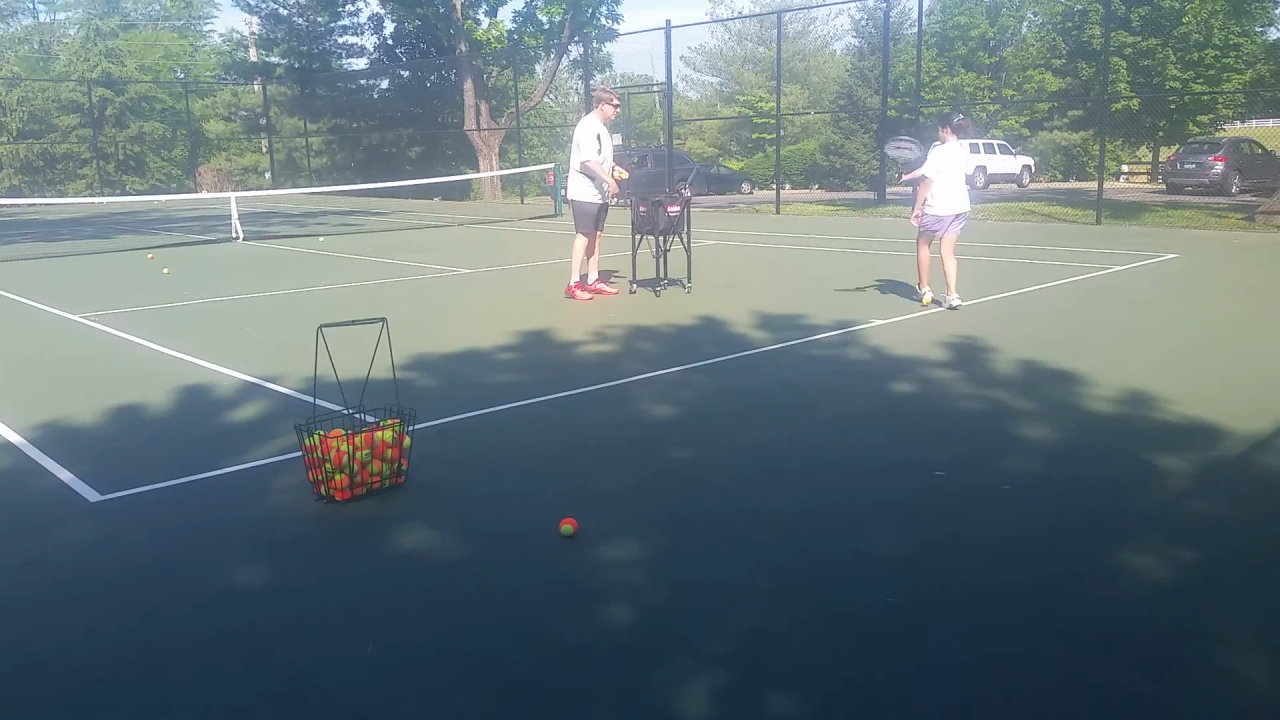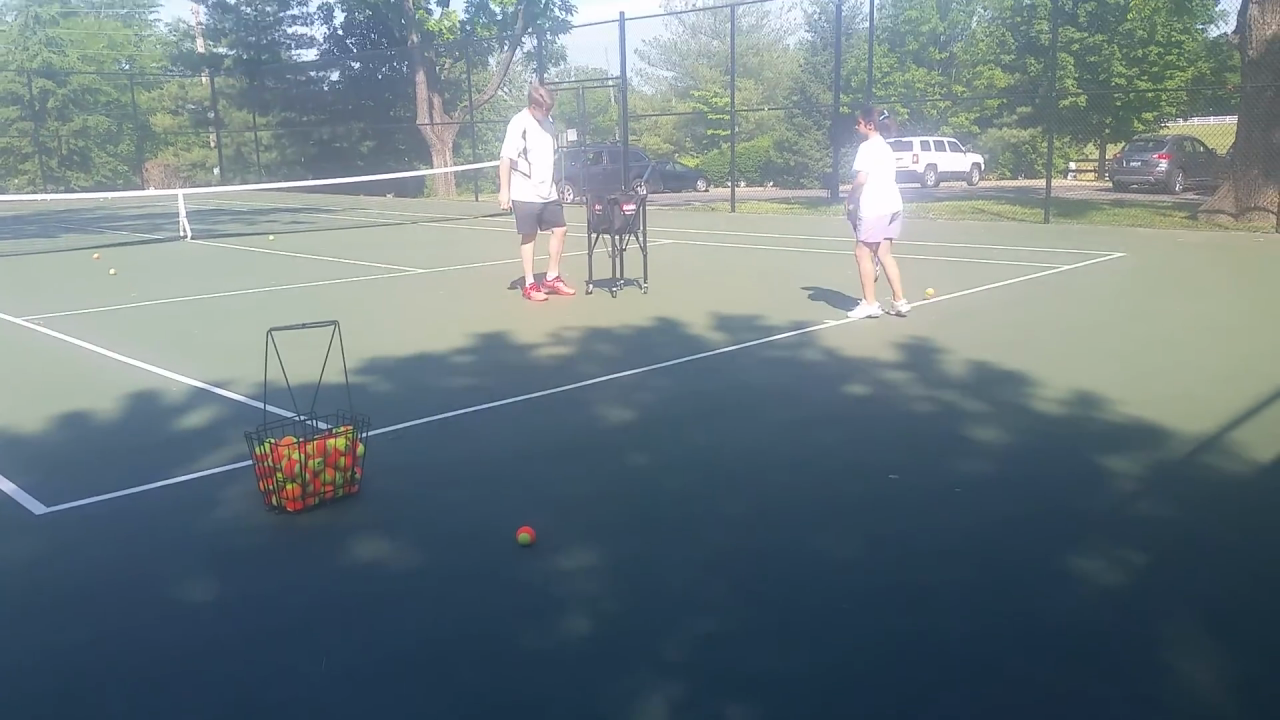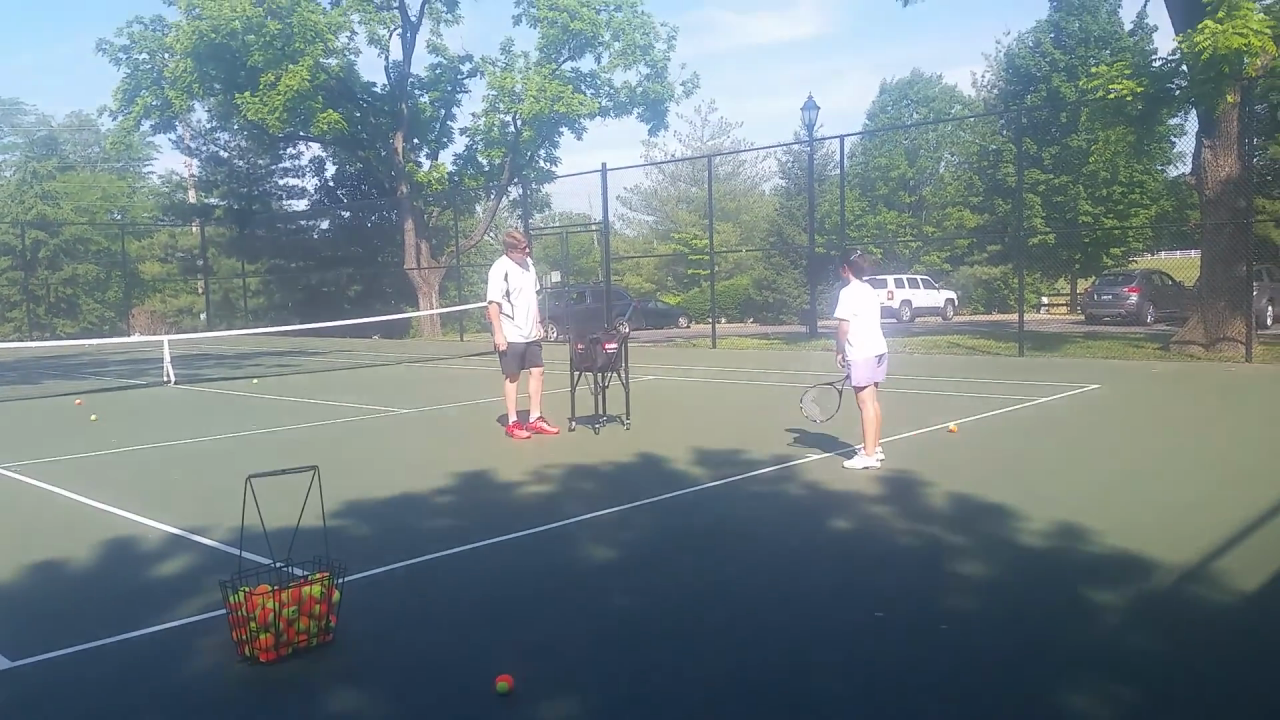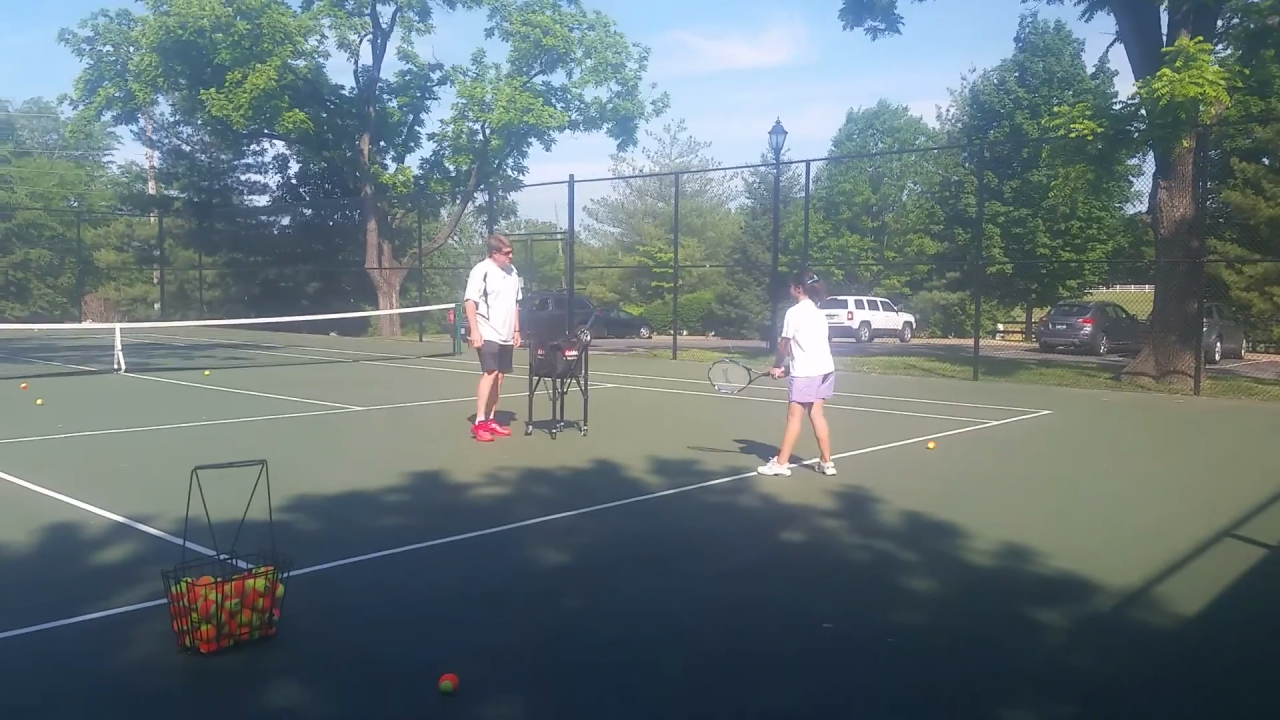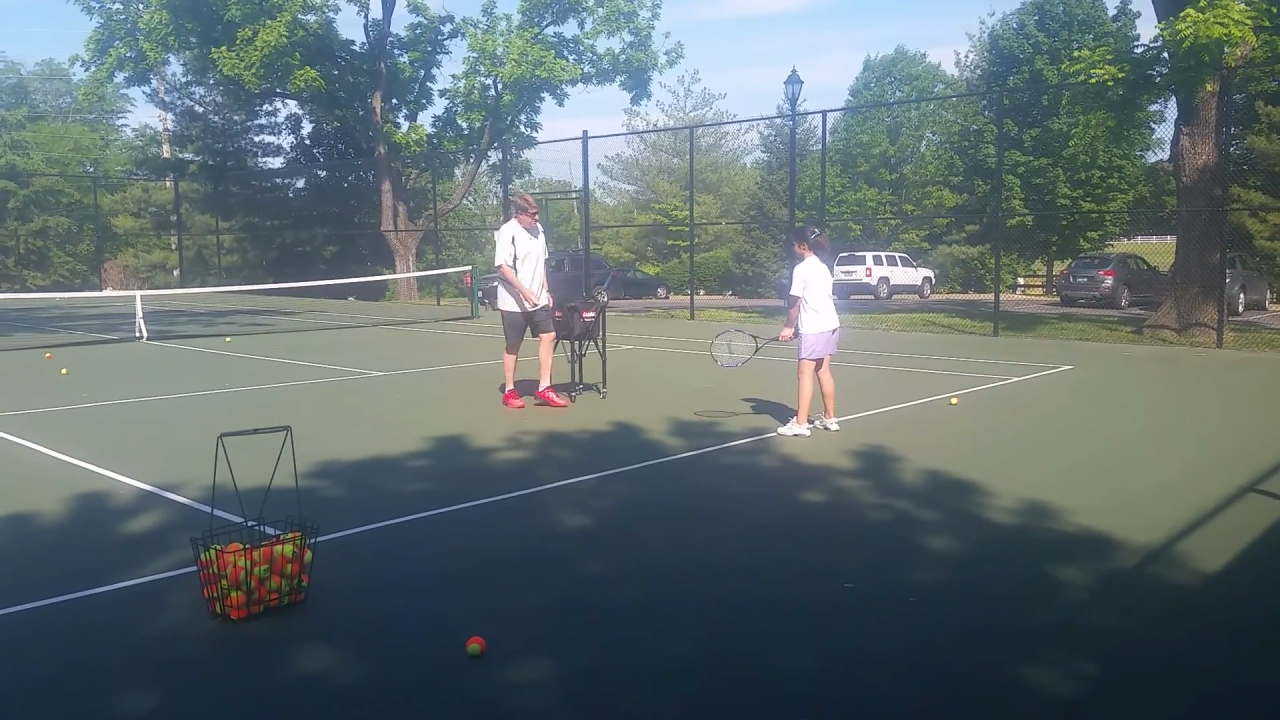
dt=1s
person 1, frame 1
left shoulder: (601, 127)
right shoulder: (588, 126)
right elbow: (588, 161)
left wrist: (614, 168)
right wrist: (610, 181)
left hip: (598, 192)
right hip: (584, 192)
left knee: (596, 235)
right knee: (584, 235)
left ankle: (593, 280)
right ankle: (574, 284)
person 1, frame 2
left shoulder: (547, 121)
right shoulder: (519, 124)
right elbow: (506, 158)
right wrist: (504, 190)
left hip: (548, 192)
right hip: (526, 193)
left knee: (560, 230)
right knee: (529, 237)
left ankle: (552, 278)
right ankle: (530, 285)
person 1, frame 3
left shoulder: (528, 263)
right shoulder: (500, 269)
right elbow: (493, 303)
left wrist: (538, 322)
right wrist: (498, 333)
left hip: (530, 333)
right hip: (511, 335)
left knee: (537, 372)
right knee: (512, 377)
left ankle: (535, 419)
right ankle: (513, 423)
person 1, frame 4
left shoulder: (512, 271)
right shoulder: (482, 270)
right elbow: (470, 301)
left wrist: (516, 329)
right wrist: (474, 331)
left hip: (505, 335)
right hip: (487, 334)
left knee: (499, 377)
right knee: (490, 373)
left ankle: (490, 420)
right ankle: (479, 422)
person 1, frame 5
left shoulder: (537, 229)
right shoulder: (507, 232)
right elbow: (503, 267)
left wrist: (546, 290)
right wrist: (524, 292)
left hip: (538, 299)
right hip: (515, 302)
left knee: (548, 337)
right knee: (513, 346)
left ankle: (545, 388)
right ankle: (509, 392)
person 2, frame 1
left shoulder: (939, 150)
right shoulder: (962, 151)
left elbow: (926, 182)
left wrist: (917, 208)
right wrist: (909, 176)
left hip: (939, 207)
right hip: (960, 207)
left knee: (923, 245)
right knee: (947, 251)
left ankle: (924, 289)
right ankle: (952, 296)
person 2, frame 2
left shoulder: (867, 147)
right shoulder: (885, 148)
left elbow: (861, 179)
left wrist: (850, 199)
right wrist: (858, 202)
left hip: (875, 208)
right hip: (892, 206)
left knee: (863, 254)
right knee: (884, 255)
left ankle: (870, 303)
right ankle: (899, 301)
person 2, frame 3
left shoulder: (848, 292)
right shoulder: (870, 290)
left elbow: (844, 328)
left wrist: (839, 352)
left hip: (861, 353)
right hip: (878, 349)
left knee: (865, 403)
right knee: (872, 400)
left ankle: (869, 455)
right ankle: (875, 448)
person 2, frame 4
left shoulder: (794, 311)
right shoulder: (818, 312)
left elbow: (785, 344)
left wrist: (777, 366)
right wrist: (788, 366)
left hip: (805, 371)
right hip: (824, 368)
left knee: (794, 417)
right knee: (817, 415)
left ankle: (781, 463)
right ankle: (826, 462)
person 2, frame 5
left shoulder: (802, 269)
right shoulder: (822, 267)
left elbow: (796, 303)
left wrist: (788, 327)
right wrist: (796, 326)
left hip: (813, 327)
right hip: (829, 324)
left knee: (805, 373)
right knee: (823, 371)
left ankle: (801, 423)
right ankle: (829, 418)
